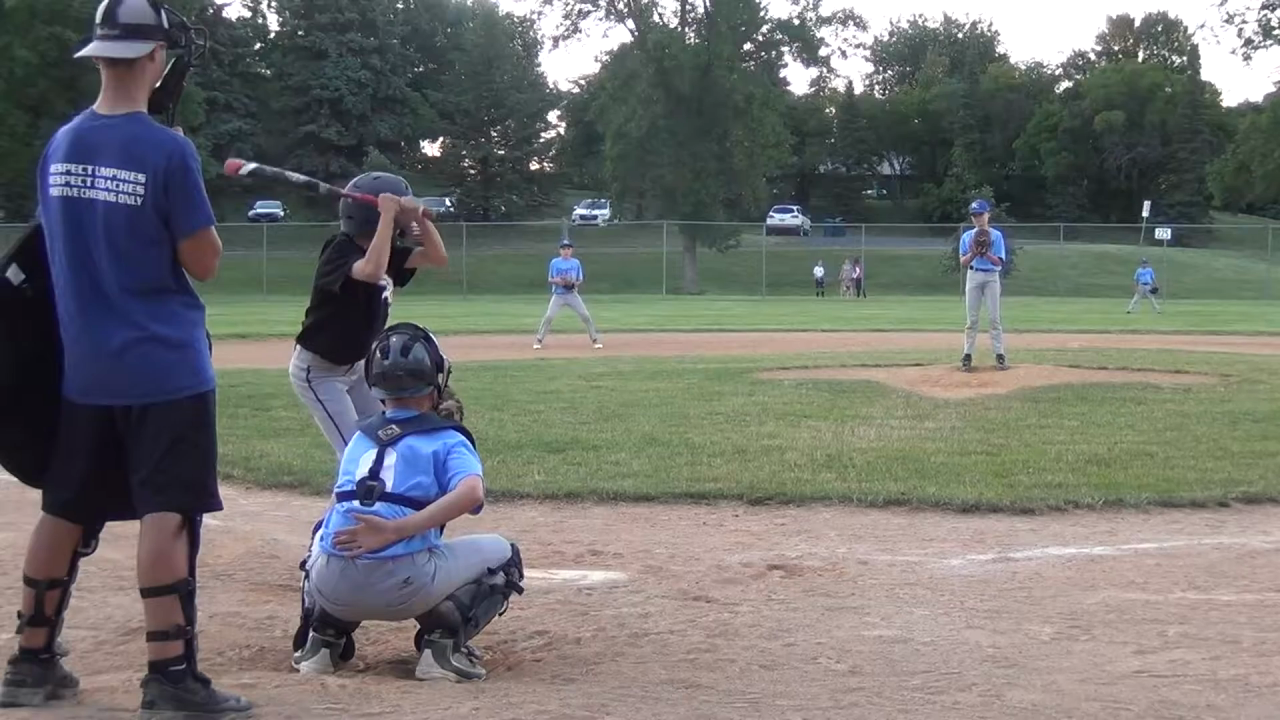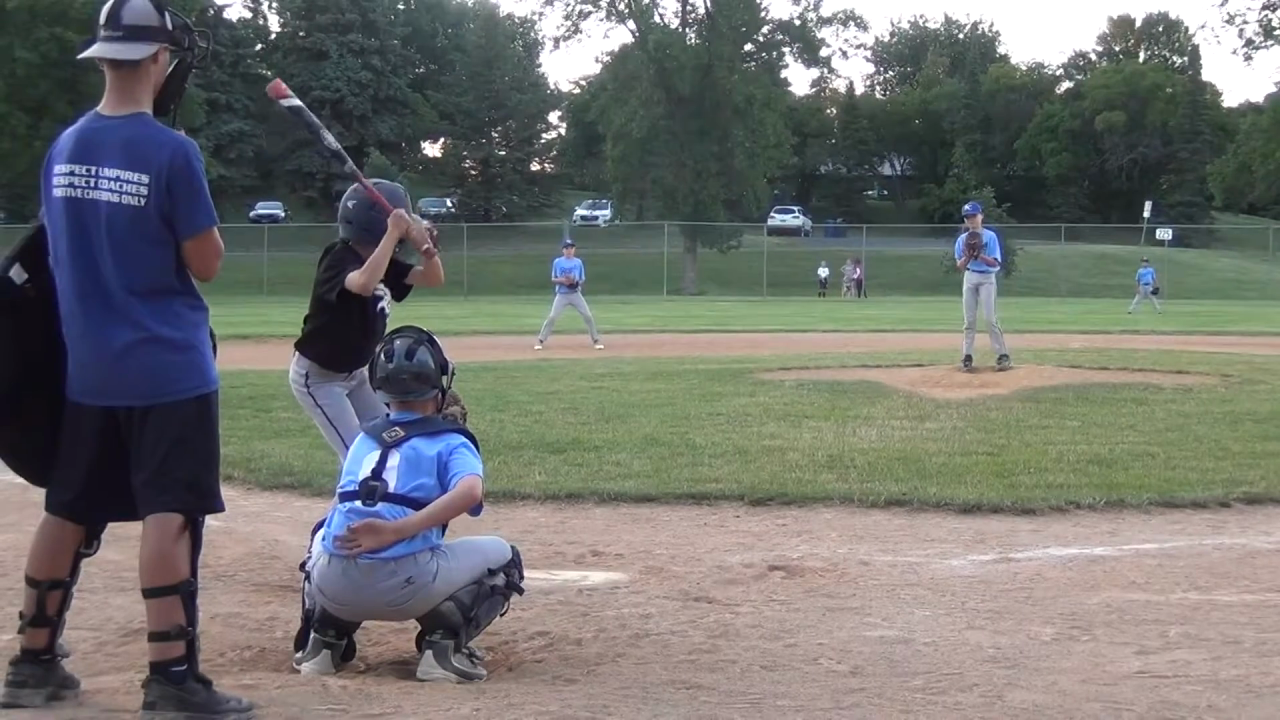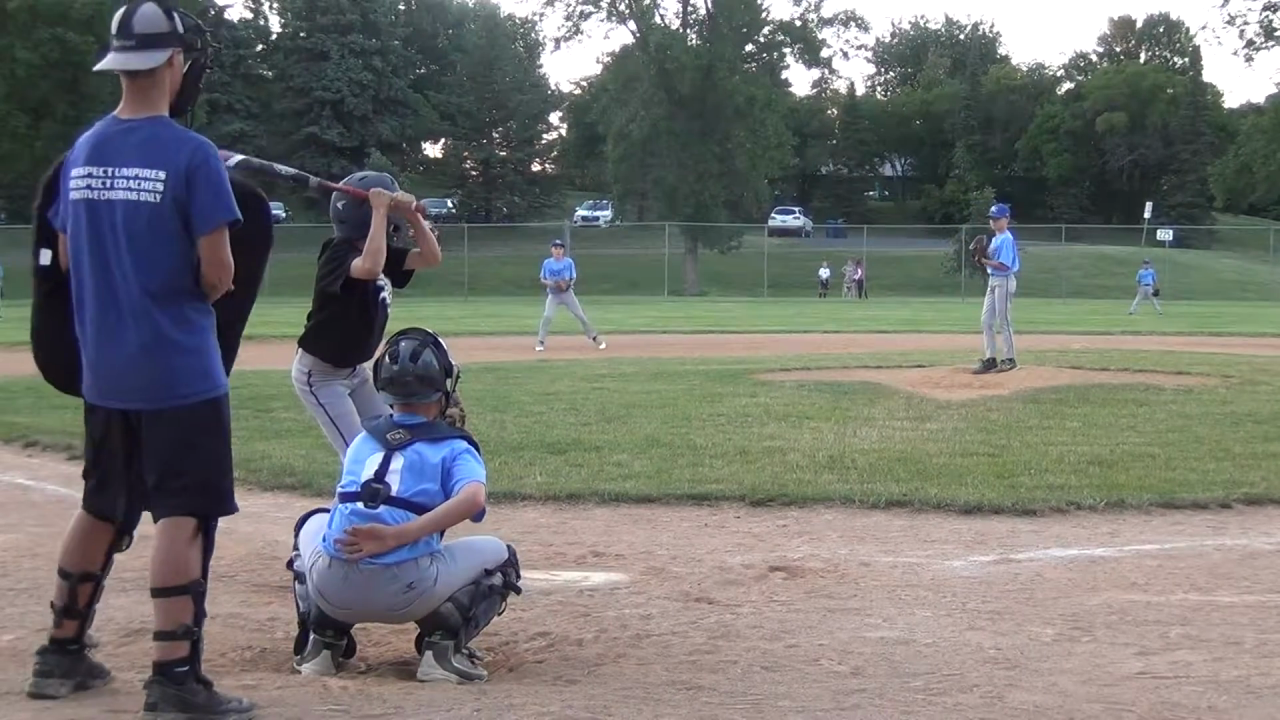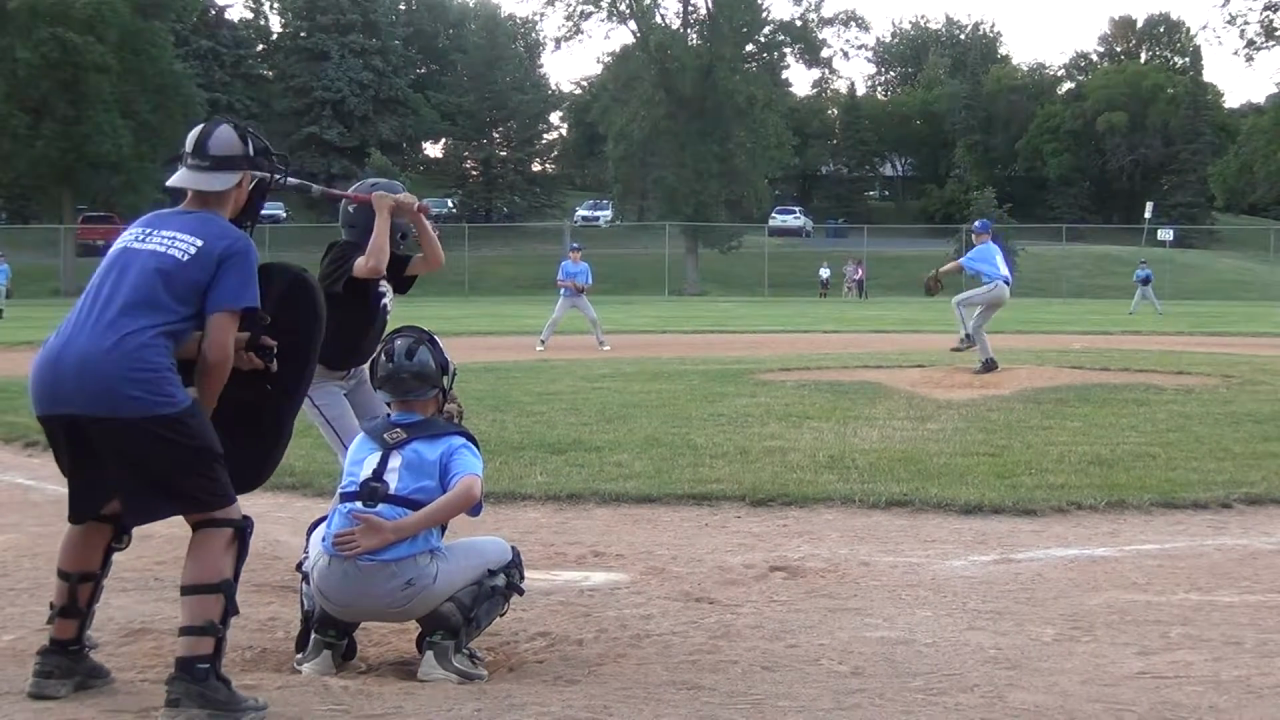
dt=1s
person 1, frame 1
left shoulder: (59, 145)
right shoulder: (167, 149)
right elbow: (204, 263)
left hip: (83, 366)
right hip: (164, 366)
left knee: (65, 510)
right knee: (166, 513)
person 1, frame 2
left shoulder: (63, 147)
right shoulder: (171, 151)
right elbow: (206, 265)
left hip: (87, 368)
right hip: (167, 368)
left knee: (69, 512)
right knee: (170, 516)
person 1, frame 3
left shoulder: (81, 151)
right shoulder: (192, 153)
left elbow: (67, 259)
right elbow: (216, 271)
left hip: (104, 369)
right hip: (178, 370)
left knee: (103, 509)
right knee: (185, 518)
left ankle: (61, 655)
person 1, frame 4
left shoulder: (140, 227)
right shoulder: (232, 243)
right elbow: (216, 353)
left wrist: (224, 347)
right wrist: (197, 419)
left hip: (53, 379)
right hip: (130, 385)
left knee: (99, 509)
right knee: (220, 519)
left ankle: (61, 656)
person 2, frame 1
left shoulder: (360, 437)
right shoulder: (446, 438)
right elbow: (471, 493)
right wrist: (395, 530)
left hip: (332, 586)
right hip: (403, 585)
right knee: (502, 554)
left ankle: (322, 639)
right ankle: (442, 645)
person 2, frame 2
left shoulder: (364, 438)
right shoulder: (450, 441)
right elbow: (470, 491)
right wrist: (395, 531)
left hip: (333, 586)
right hip: (404, 585)
left knee: (326, 533)
right knee: (503, 557)
left ankle: (323, 640)
right ankle: (444, 645)
person 2, frame 3
left shoulder: (363, 438)
right shoulder: (455, 448)
right elbow: (473, 499)
right wrist: (396, 537)
left hip: (331, 588)
right hip: (404, 591)
left knee: (314, 523)
right knee: (500, 556)
left ankle: (322, 641)
right ankle: (444, 645)
person 2, frame 4
left shoulder: (363, 439)
right shoulder: (452, 443)
right elbow: (469, 492)
right wrist: (393, 531)
left hip: (332, 587)
right hip: (405, 587)
left knee: (322, 530)
right knee: (503, 556)
left ankle: (323, 641)
right ankle: (444, 646)
person 3, frame 1
left shoulder: (386, 250)
right shoulder: (341, 251)
left elbow: (437, 257)
right elbow: (372, 272)
left wrist: (420, 218)
right wrist: (389, 216)
left hip: (352, 367)
right hip: (317, 371)
person 3, frame 2
left shoulder: (383, 261)
right shoulder: (340, 259)
left elbow: (433, 279)
right elbow: (365, 285)
left wrist: (425, 246)
right wrist: (394, 233)
left hip: (353, 373)
right hip: (316, 376)
person 3, frame 3
left shoulder: (382, 252)
right shoulder: (339, 254)
left elbow: (431, 258)
right elbow: (370, 268)
left wrist: (412, 214)
right wrist: (381, 211)
left hip: (355, 370)
right hip: (319, 374)
person 3, frame 4
left shoulder: (386, 258)
right shoulder: (343, 256)
left elbow: (435, 261)
right elbow: (373, 267)
left wrist: (416, 215)
right wrist: (384, 213)
left hip: (353, 373)
right hip: (319, 377)
